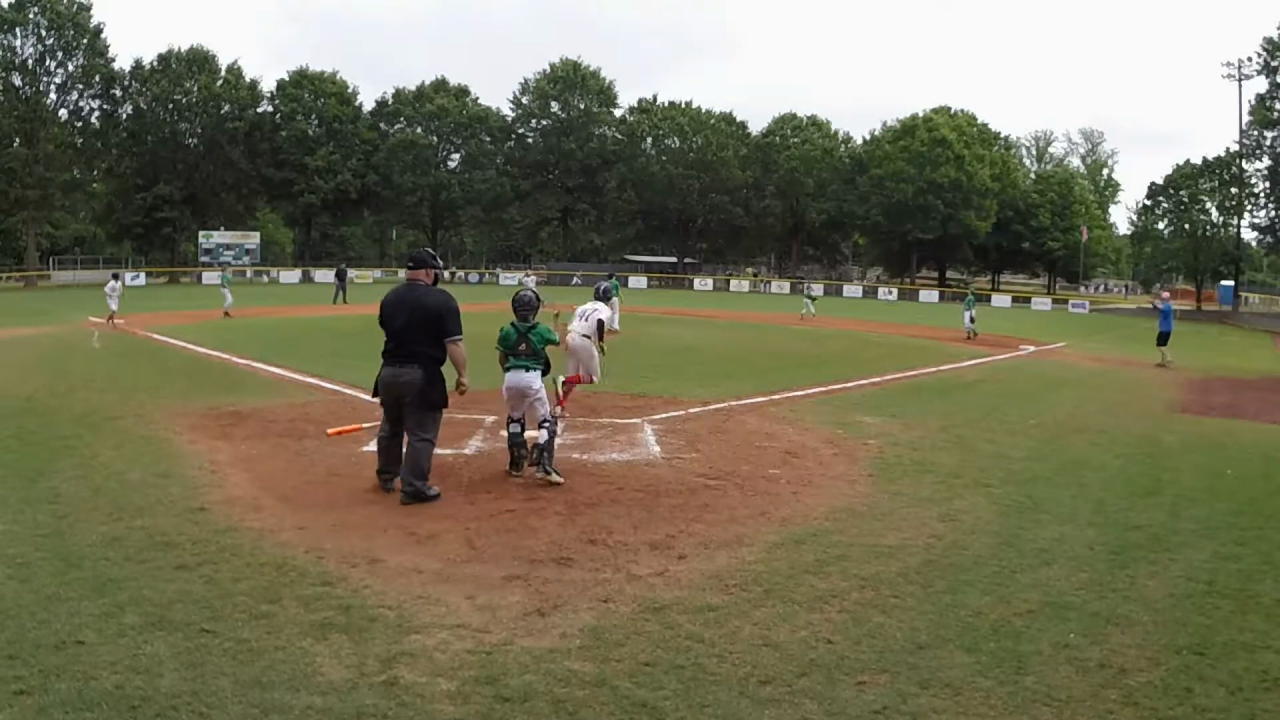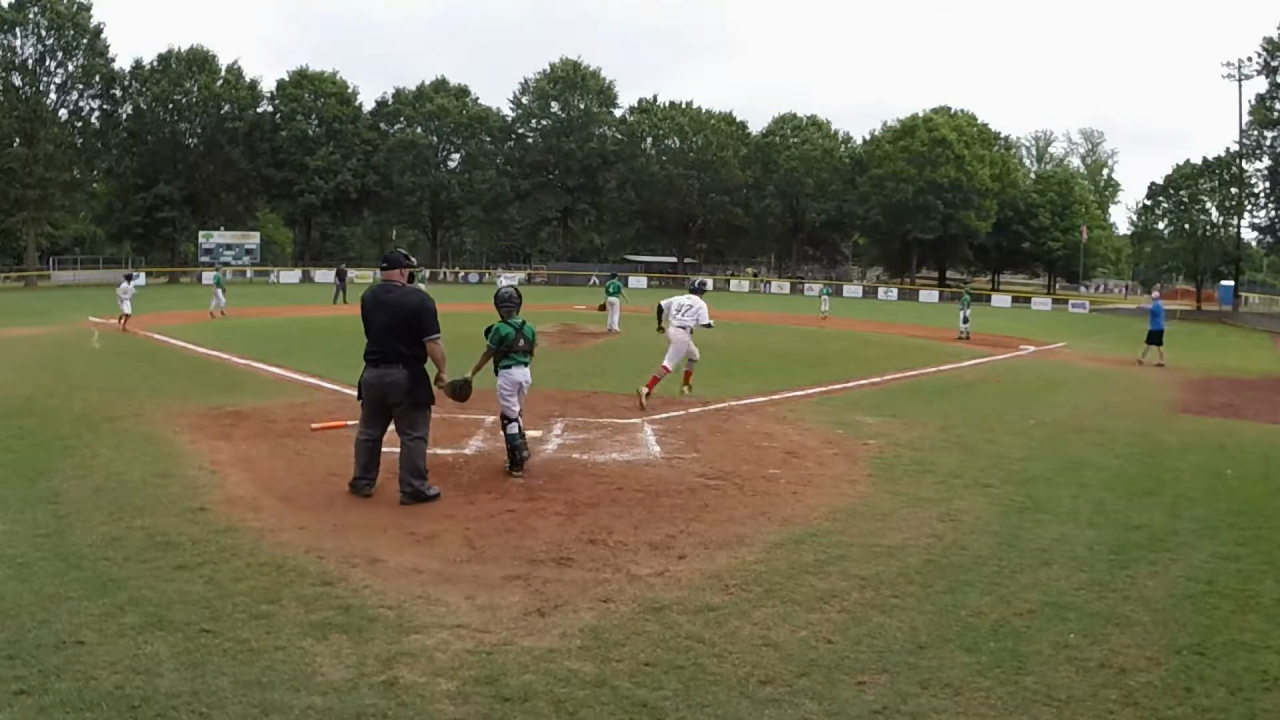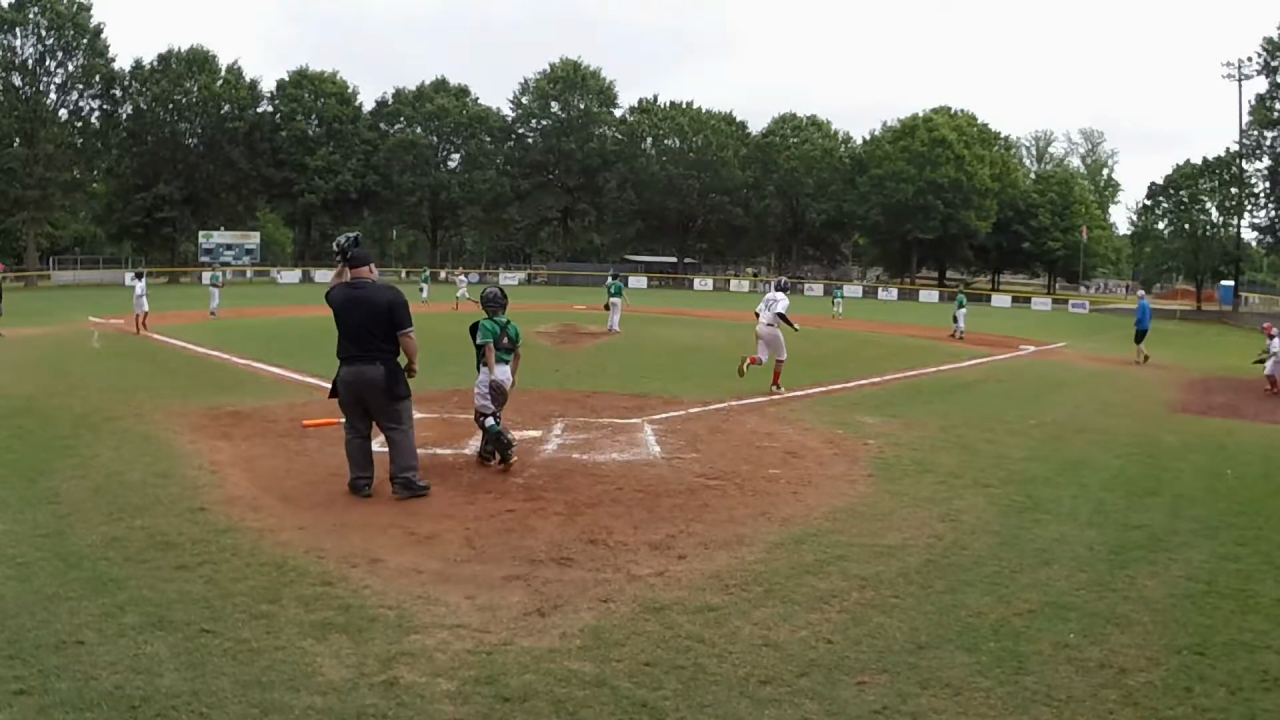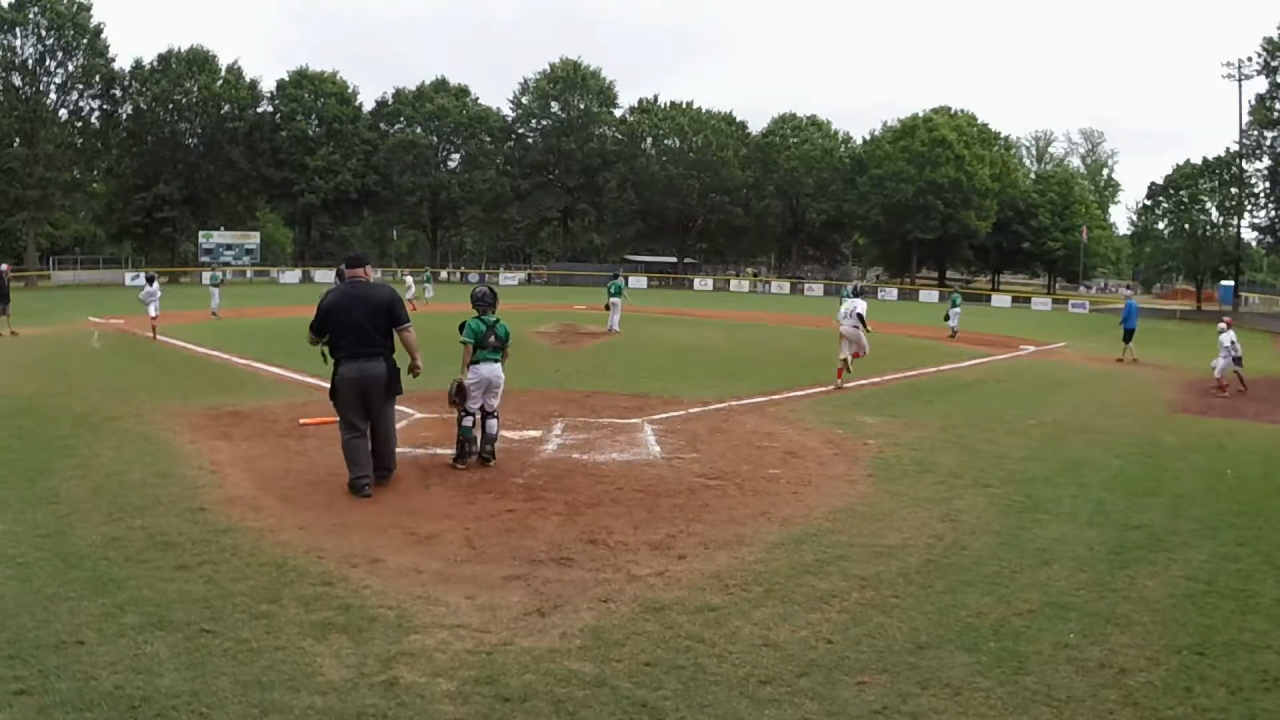
dt=0.4s
person 1, frame 1
left shoulder: (391, 297)
right shoulder: (442, 300)
right elbow: (454, 343)
right wrist: (462, 375)
left hip: (390, 373)
right hip: (423, 376)
left knee: (390, 428)
right knee: (421, 435)
left ankle: (387, 477)
right ankle: (413, 488)
person 1, frame 2
left shoulder: (369, 296)
right shoulder: (418, 299)
right elbow: (433, 341)
left wrist: (401, 290)
right wrist: (442, 371)
left hip: (373, 374)
right hip: (407, 376)
left knee: (369, 431)
right knee: (414, 434)
left ankle: (362, 482)
right ankle: (413, 488)
person 1, frame 3
left shoulder: (339, 295)
right shoulder: (390, 294)
right elbow: (406, 336)
left wrist: (342, 265)
right wrist: (412, 362)
left hip: (349, 372)
right hip: (383, 372)
left knee: (356, 431)
right knee: (399, 427)
left ankle: (361, 482)
right ankle: (405, 481)
person 1, frame 4
left shoulder: (331, 298)
right shoulder: (386, 293)
left elbow: (314, 337)
right elbow: (405, 330)
left wrist: (324, 340)
right wrist: (415, 358)
left hip: (346, 370)
right hip: (380, 368)
left knee: (353, 429)
right knee: (384, 425)
left ankle: (360, 481)
right ankle: (383, 471)
person 2, frame 1
left shoulder: (507, 330)
right shoulder: (542, 330)
left elbow: (501, 358)
right elbow: (557, 341)
left hip: (511, 378)
right hip: (533, 379)
left knee: (515, 419)
right knee: (546, 422)
left ankle: (516, 464)
right ankle: (544, 467)
person 2, frame 2
left shoulder: (500, 328)
right shoulder: (528, 327)
left elbow: (488, 354)
left wrist: (472, 373)
left hip: (508, 375)
right hip: (525, 373)
left knee: (509, 418)
right knee: (515, 414)
left ankle: (517, 464)
right ankle: (521, 455)
person 2, frame 3
left shoulder: (485, 325)
right shoulder: (512, 327)
left elbow: (489, 350)
right elbow: (517, 354)
left wrist: (491, 375)
right wrist: (513, 375)
left hip: (490, 372)
right hip: (506, 372)
left knee: (483, 414)
right knee: (493, 412)
left ankle: (507, 451)
right ankle: (488, 453)
person 2, frame 4
left shoulder: (472, 324)
right shoulder: (502, 326)
left elbow: (468, 350)
right elbow: (506, 353)
left wrist: (462, 373)
left hip: (478, 370)
right hip: (497, 370)
left knee: (467, 412)
right knee: (491, 412)
left ankle: (462, 457)
right ankle: (487, 454)
